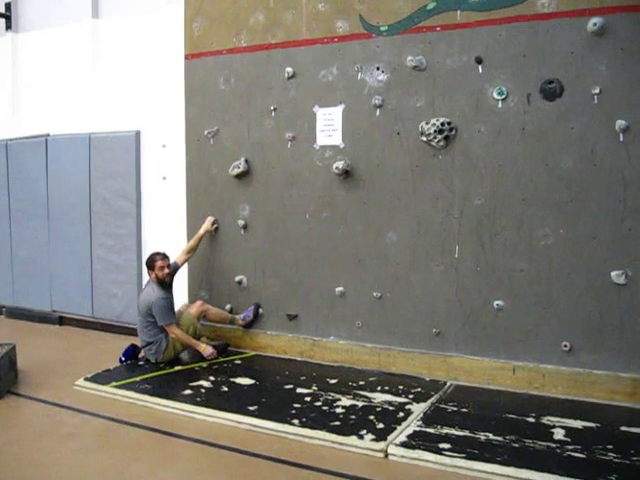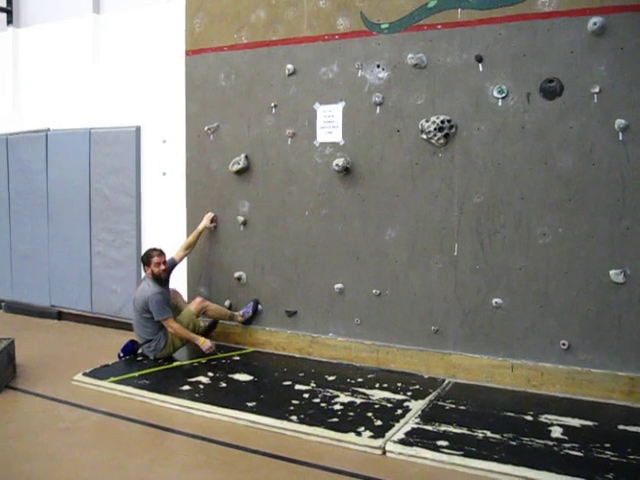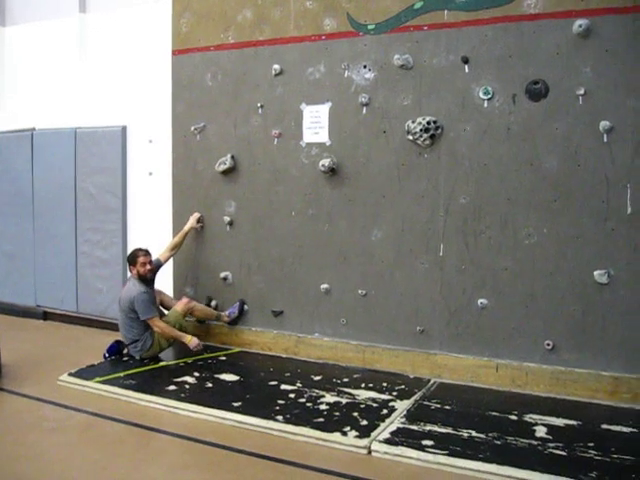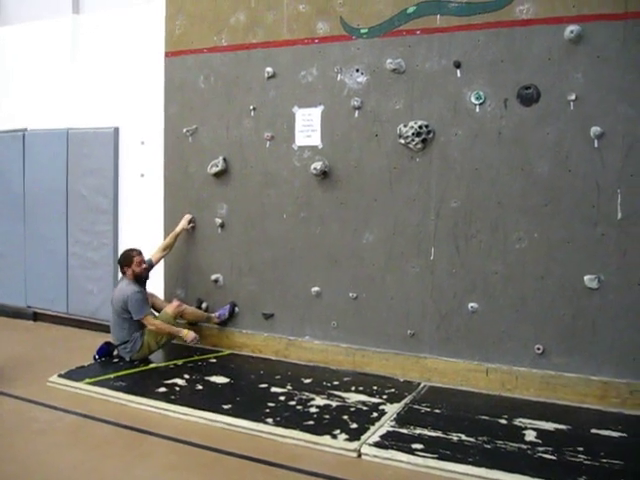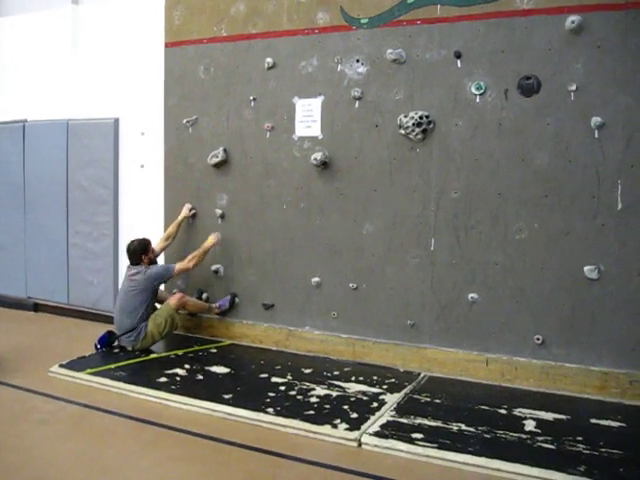
dt=0.4s
person 1, frame 1
left shoulder: (164, 278)
right shoulder: (158, 298)
left elbow: (186, 254)
right elbow: (173, 332)
left wrist: (202, 231)
right wrist: (201, 348)
left hip: (156, 343)
right hip: (160, 350)
left knee: (187, 308)
right knee: (199, 306)
left ankle: (207, 343)
right ankle: (240, 320)
person 1, frame 2
left shoulder: (161, 273)
right shoulder: (153, 294)
left elbow: (183, 250)
right elbow: (171, 327)
left wrist: (201, 227)
right wrist: (199, 340)
left hip: (156, 333)
right hip: (158, 346)
left knee: (173, 293)
right knee: (200, 303)
left ankle: (200, 327)
right ankle: (239, 317)
person 1, frame 3
left shoulder: (145, 275)
right shoulder: (139, 293)
left elbow: (170, 251)
right elbow: (157, 326)
left wrist: (188, 228)
right wrist: (187, 338)
left hip: (139, 339)
right hip: (144, 347)
left knee: (157, 294)
right knee: (186, 303)
right ankle: (225, 317)
person 1, frame 4
left shoulder: (135, 278)
right shoulder: (132, 293)
left elbow: (161, 251)
right elbow: (152, 325)
left wrist: (179, 229)
right wrist: (183, 333)
left hip: (129, 342)
right hip: (134, 348)
left knee: (149, 297)
right knee: (177, 306)
right ankle: (214, 318)
person 1, frame 5
left shoulder: (134, 269)
right shoulder: (149, 274)
left elbow: (165, 241)
right elbow: (188, 265)
left wrist: (181, 217)
right wrist: (208, 244)
left hip: (128, 334)
right hip: (136, 339)
right knee: (179, 298)
left ankle: (188, 305)
right ankle: (214, 308)
